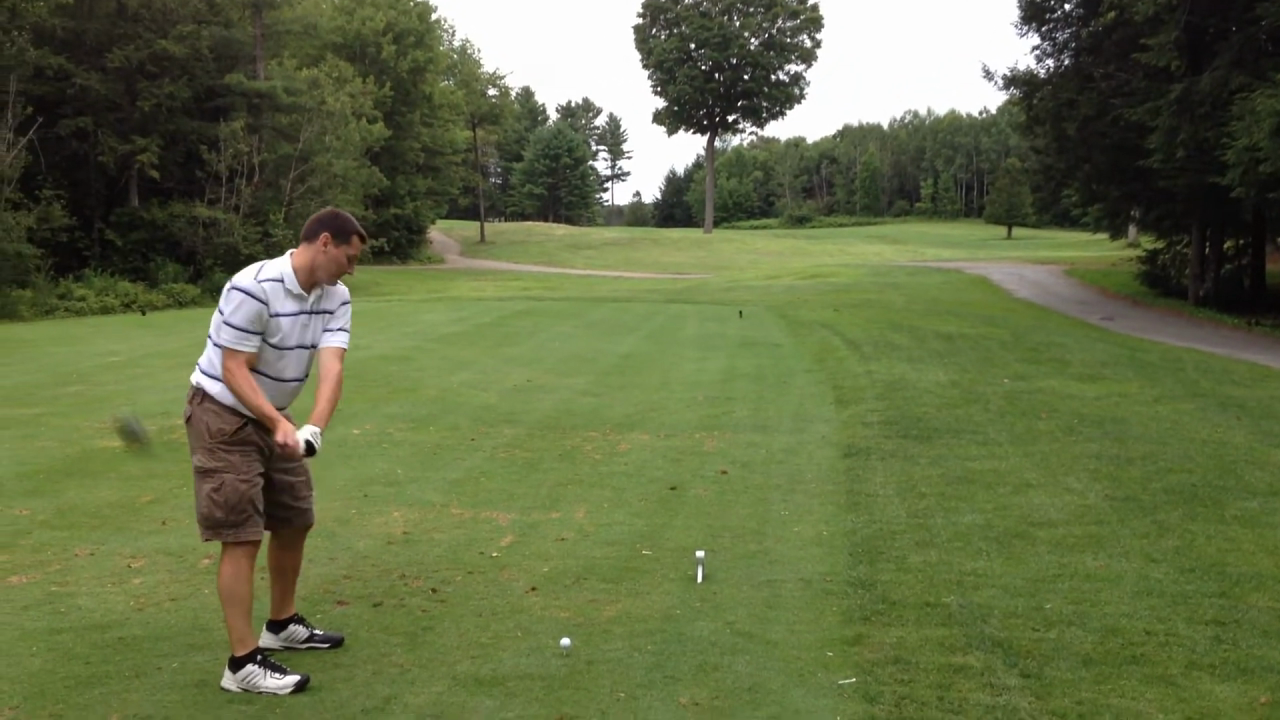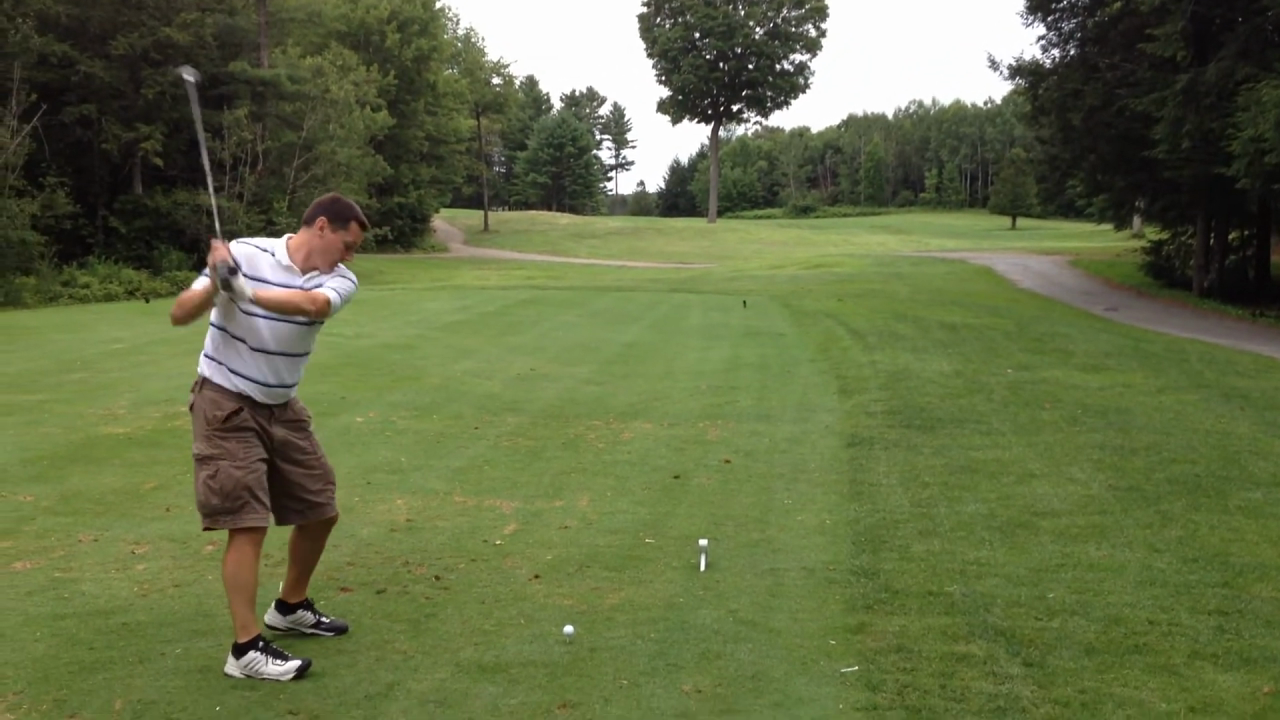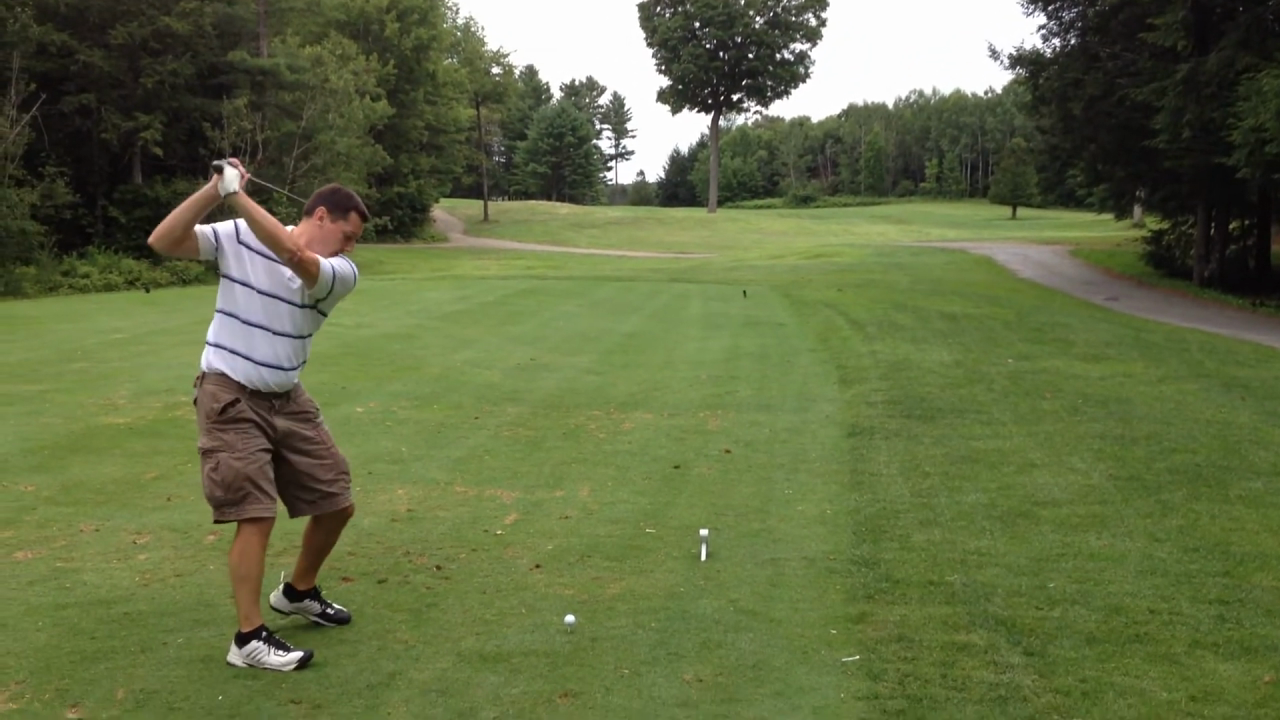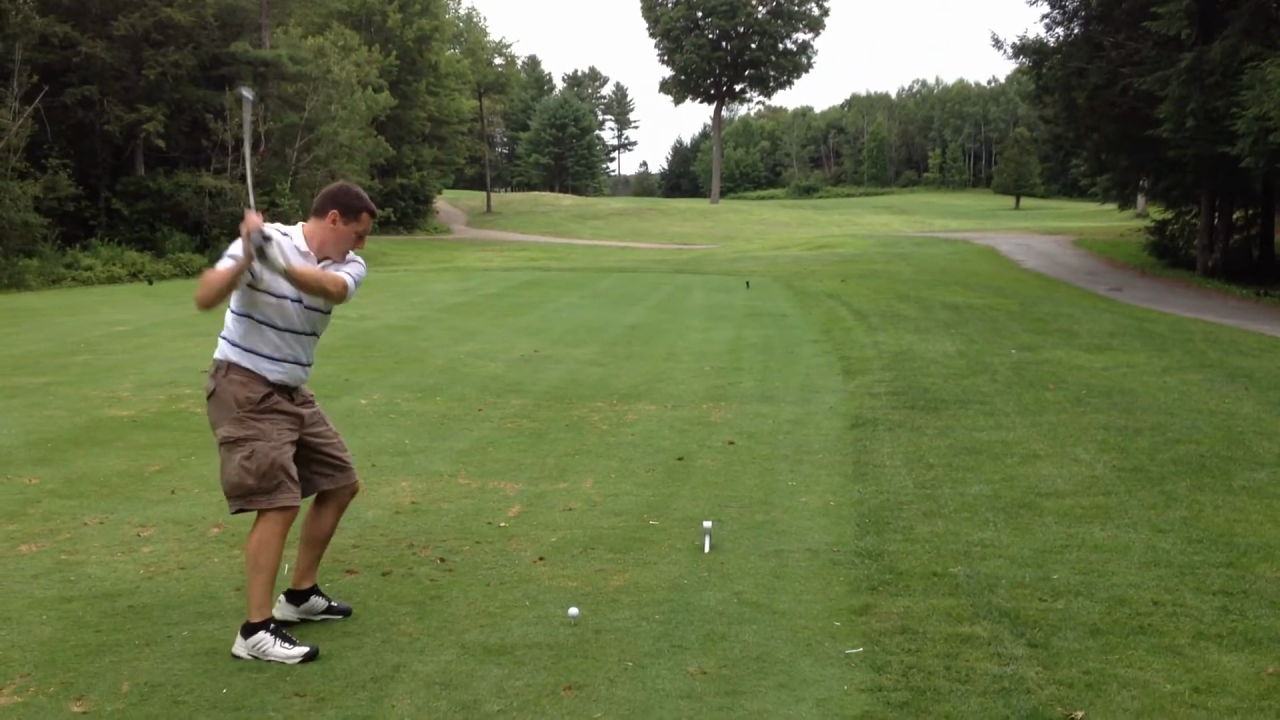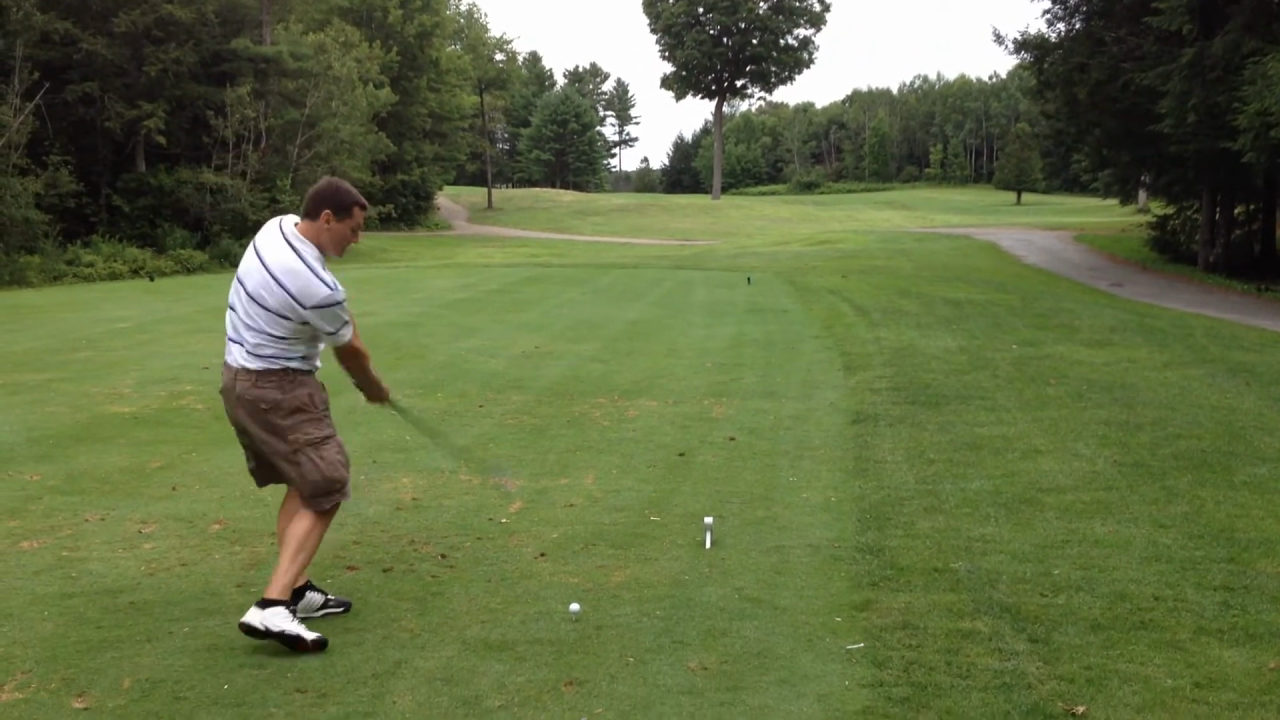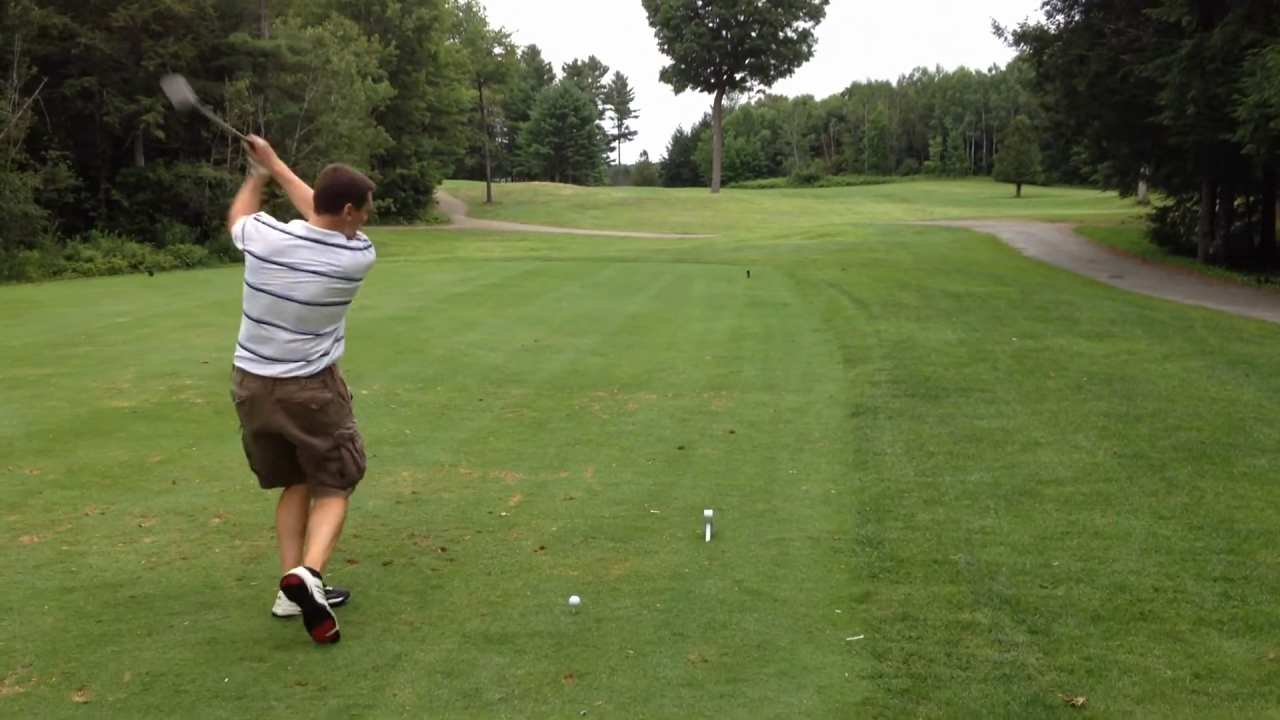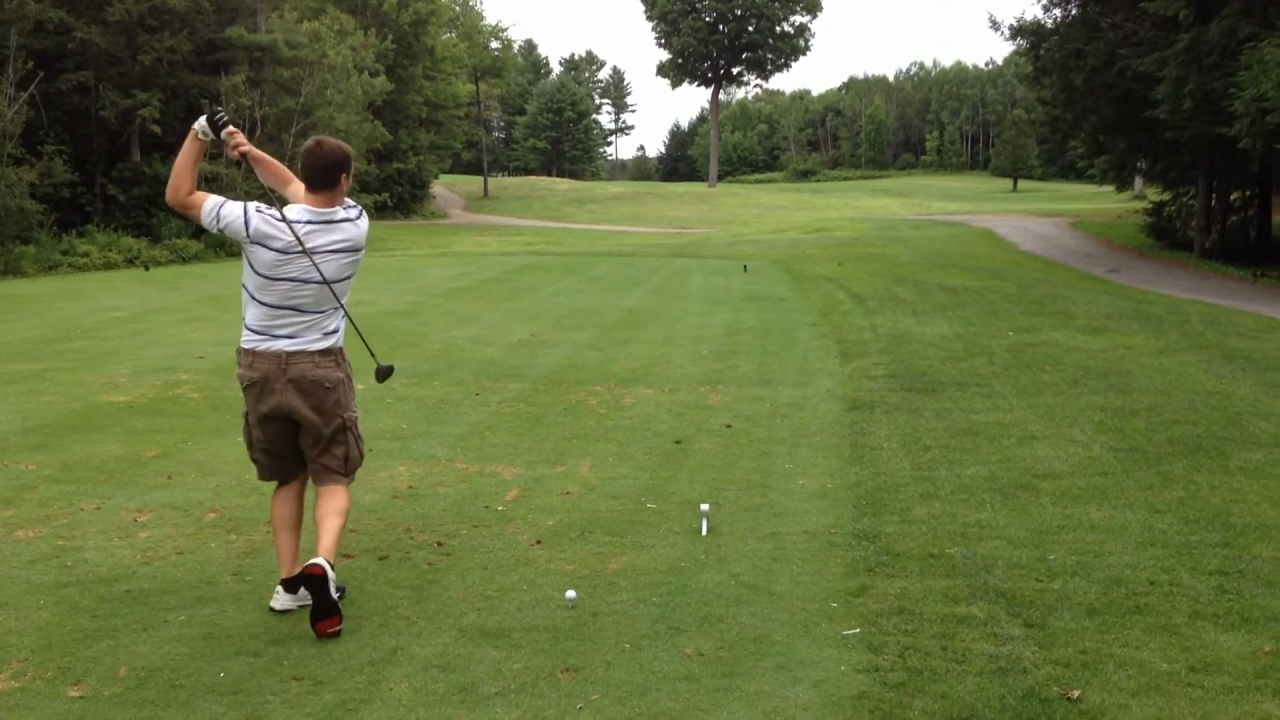
dt=0.2s
person 1, frame 1
left shoulder: (336, 298)
right shoulder: (254, 287)
left elbow: (331, 364)
right elbow: (233, 371)
left wrist: (314, 427)
right wrist: (279, 423)
left hip: (272, 422)
right hip: (222, 417)
left knee: (294, 523)
right knee: (242, 538)
left ankle: (283, 625)
right ankle: (243, 663)
person 1, frame 2
left shoulder: (341, 284)
right shoulder: (239, 258)
left elbow: (307, 304)
right elbow: (179, 313)
left wrist: (252, 292)
right wrist: (213, 283)
left hip: (283, 410)
right hip: (226, 405)
left knee: (320, 513)
right knee: (249, 526)
left ankle: (290, 607)
right ankle: (246, 650)
person 1, frame 3
left shoulder: (341, 273)
right shoulder: (238, 237)
left elbow: (295, 257)
right elbow: (162, 242)
left wrist: (239, 198)
right wrist: (213, 190)
left hip: (287, 401)
right hip: (229, 397)
left knee: (336, 505)
right knee: (256, 515)
left ankle: (298, 592)
right ankle: (248, 638)
person 1, frame 4
left shoulder: (351, 267)
right shoulder: (263, 248)
left elbow: (329, 292)
right elbow: (205, 297)
left wrist: (282, 259)
right wrist: (248, 252)
left hip: (290, 390)
right hip: (245, 386)
left knee: (340, 485)
right knee: (276, 504)
left ankle: (299, 593)
right ankle: (255, 630)
person 1, frame 5
left shoulder: (278, 226)
right shoulder: (320, 289)
right elbow: (348, 349)
right wrist: (373, 386)
left hip: (241, 381)
right hip: (278, 391)
left knee: (301, 486)
right knee: (323, 495)
left ankle: (296, 593)
right ankle: (271, 607)
person 1, frame 6
left shoulder: (264, 238)
right shoulder: (359, 255)
left elbow: (239, 214)
right elbow: (316, 213)
left wrist: (260, 170)
right wrist: (275, 164)
left hip: (252, 385)
right hip: (312, 390)
left knee: (294, 483)
right knee: (335, 488)
left ankle: (293, 586)
right ankle: (308, 574)
person 1, frame 7
left shoulder: (260, 225)
right shoulder: (356, 223)
left elbow: (179, 196)
right elbow: (298, 191)
left wrist: (200, 133)
right wrist: (251, 152)
left hip: (260, 366)
right hip: (321, 368)
left knee: (287, 476)
right knee: (333, 475)
left ankle: (290, 581)
right ankle: (322, 564)
